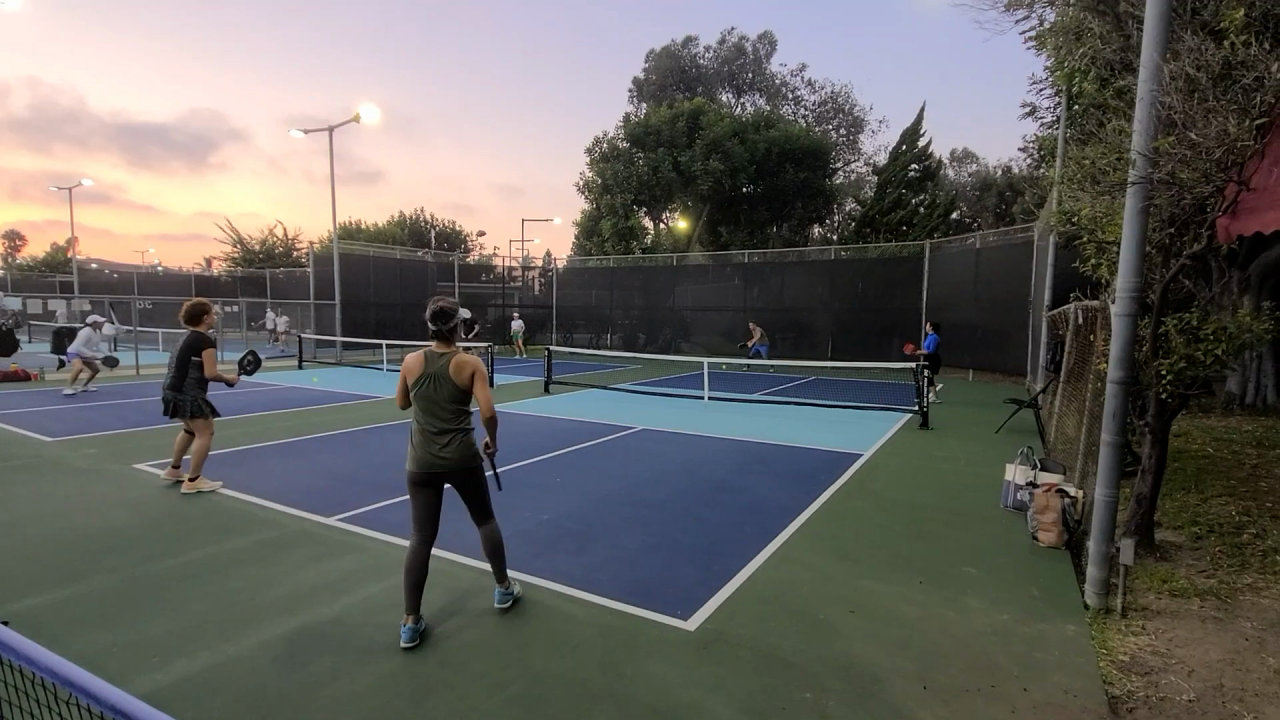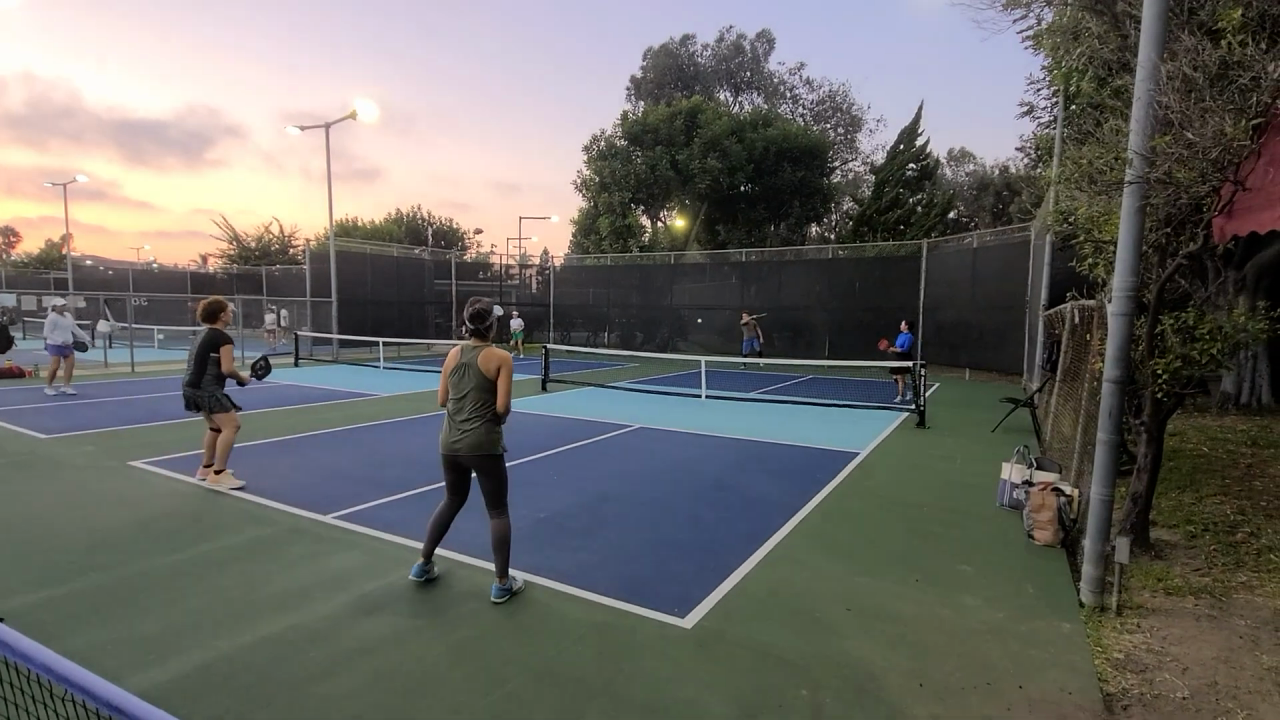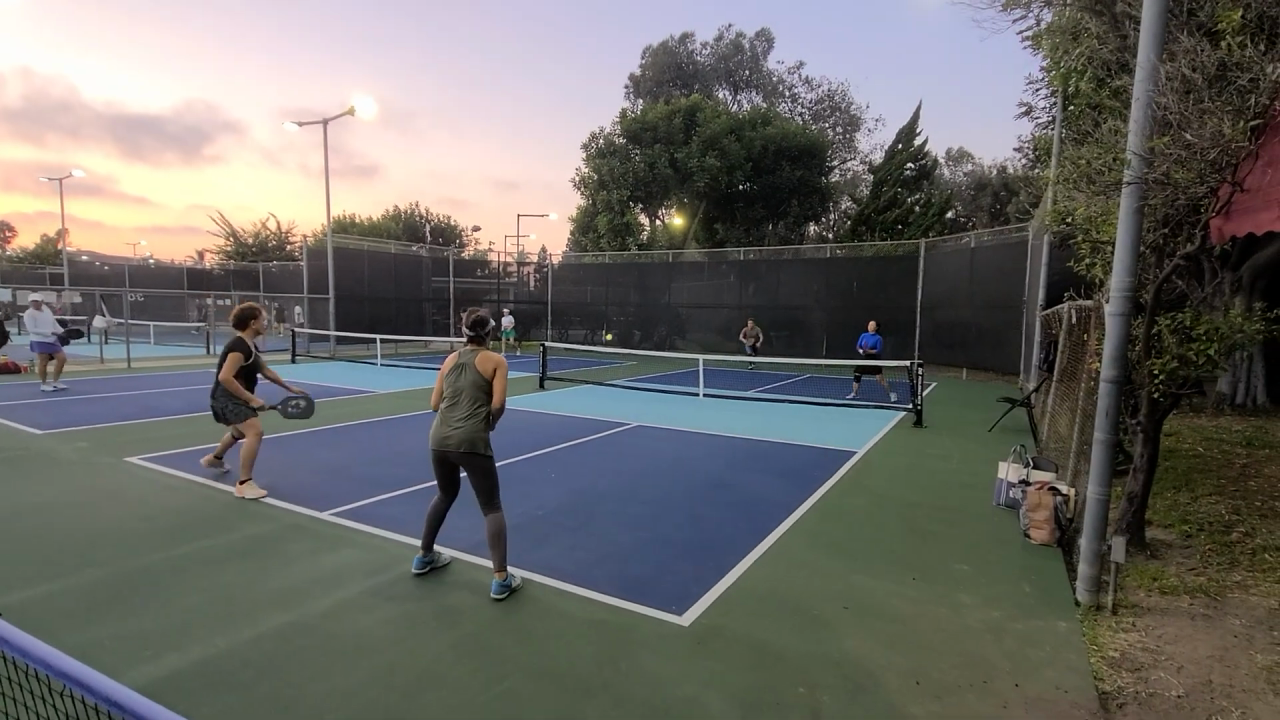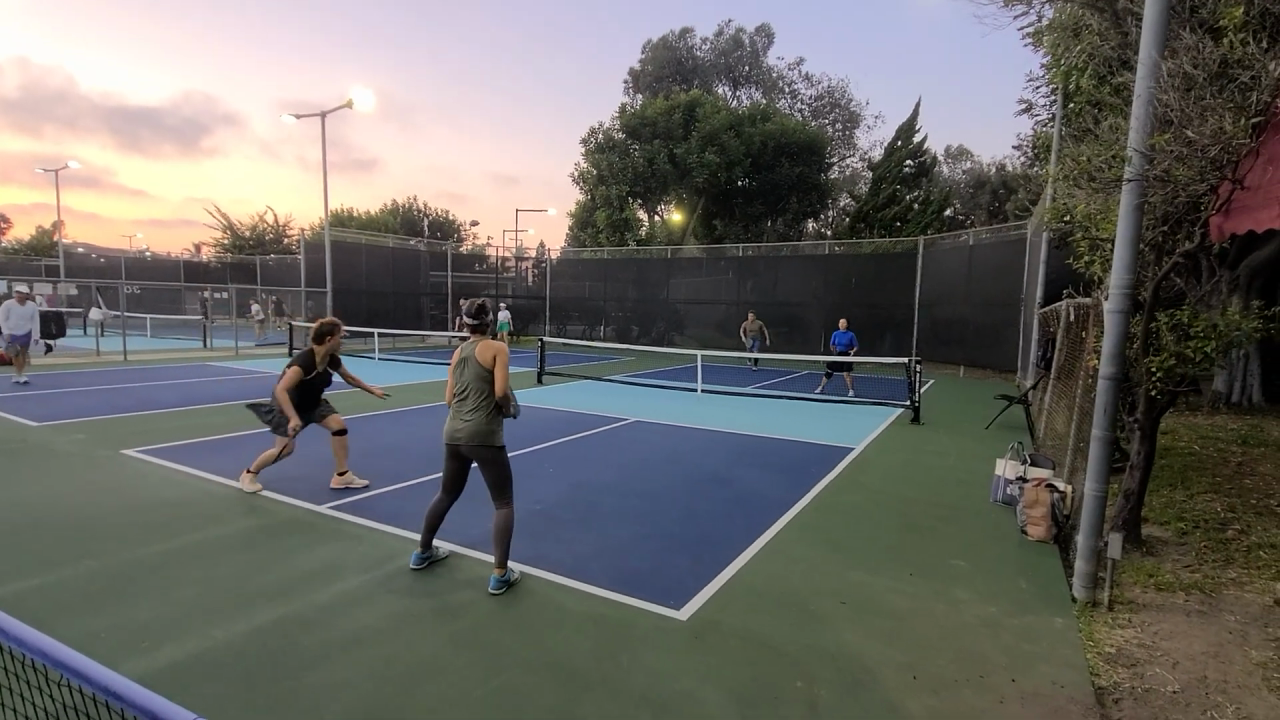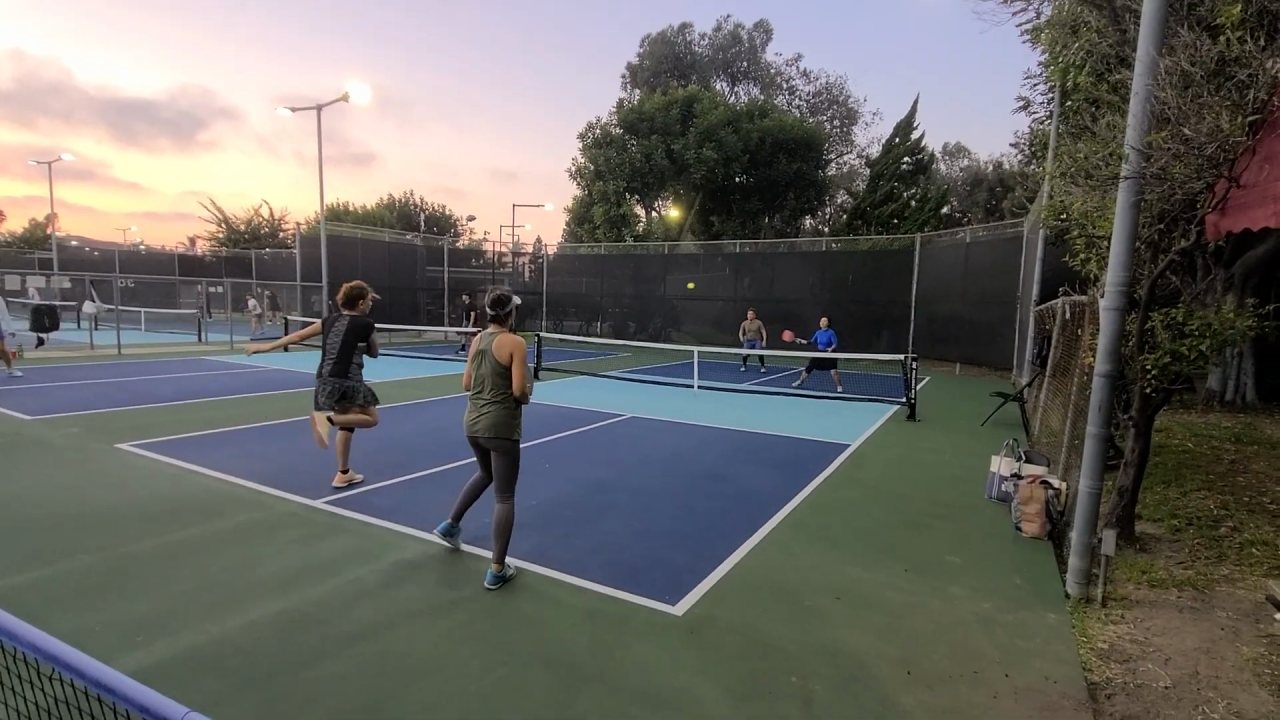
dt=0.5s
person 1, frame 1
left shoulder: (412, 361)
right shoulder: (471, 365)
left elbow: (403, 402)
right elbow: (488, 413)
right wrist: (493, 439)
left hip: (421, 463)
right hip: (462, 458)
left knee: (421, 538)
right knee: (485, 520)
left ankle: (410, 622)
right ankle: (503, 588)
person 1, frame 2
left shoulder: (453, 355)
right shoulder: (501, 358)
left elbow: (442, 400)
right elbow: (503, 407)
right wrist: (499, 416)
left hip: (451, 443)
right hip: (484, 444)
left knee: (452, 500)
right knee: (498, 512)
left ankle: (423, 563)
right ankle: (502, 583)
person 1, frame 3
left shoulder: (451, 359)
right shoulder: (496, 361)
left elbow: (435, 404)
right elbow: (498, 405)
right wrist: (489, 422)
left hip: (440, 439)
right hip: (472, 442)
left knee: (445, 495)
right knee: (492, 508)
left ankle: (424, 556)
right ankle: (501, 579)
person 1, frame 4
left shoulder: (458, 353)
right shoulder: (497, 348)
left elbow: (449, 399)
right elbow: (501, 392)
right wrist: (509, 409)
left hip: (454, 433)
right hip: (484, 435)
left knee: (447, 494)
right knee: (504, 503)
left ankle: (422, 552)
right ankle: (500, 574)
person 1, frame 5
left shoulder: (478, 340)
right shoulder: (515, 343)
left elbow: (466, 384)
right elbow: (520, 392)
right wrist: (527, 394)
left hip: (474, 423)
right hip: (502, 428)
left knee: (485, 476)
right knee: (505, 496)
left ankle: (450, 525)
right ankle: (497, 569)
person 2, frame 1
left shoulder: (186, 338)
right shoulder: (206, 341)
right elbow: (210, 374)
right wrist: (229, 379)
left hip: (172, 390)
right hip: (189, 394)
left knee: (191, 430)
right knee: (206, 432)
left ankle: (174, 469)
right ankle: (193, 480)
person 2, frame 2
left shoulder: (202, 334)
right shoulder: (223, 338)
right elbow: (227, 369)
right wrist: (242, 378)
left hip: (193, 387)
right hip: (207, 389)
left knee: (216, 426)
right knee: (232, 425)
left ankle: (207, 468)
right ankle: (217, 474)
person 2, frame 3
left shoulder: (250, 346)
right shoulder: (238, 347)
left elbow: (266, 371)
right elbow: (225, 377)
left wrist: (289, 388)
right wrist: (251, 399)
left hip: (238, 399)
right hip: (226, 399)
left knee: (240, 433)
right knee: (255, 432)
left ankle: (213, 459)
right ankle: (244, 483)
person 2, frame 4
left shoulder: (332, 359)
right shoulder: (304, 361)
left elbow: (349, 378)
right elbow: (281, 390)
left wrist: (372, 390)
right wrist: (293, 418)
left hip: (312, 403)
right hip: (288, 405)
left knee: (338, 426)
right knee: (285, 448)
left ankle: (342, 476)
right ankle: (250, 475)
person 2, frame 5
left shoulder: (329, 320)
right shoulder: (366, 325)
left elbow: (297, 335)
right elbow: (374, 353)
left wrist: (267, 347)
left hip: (326, 380)
right hip: (346, 380)
left knee: (346, 425)
right knee: (370, 418)
left ankle: (343, 474)
right ankle: (328, 420)
